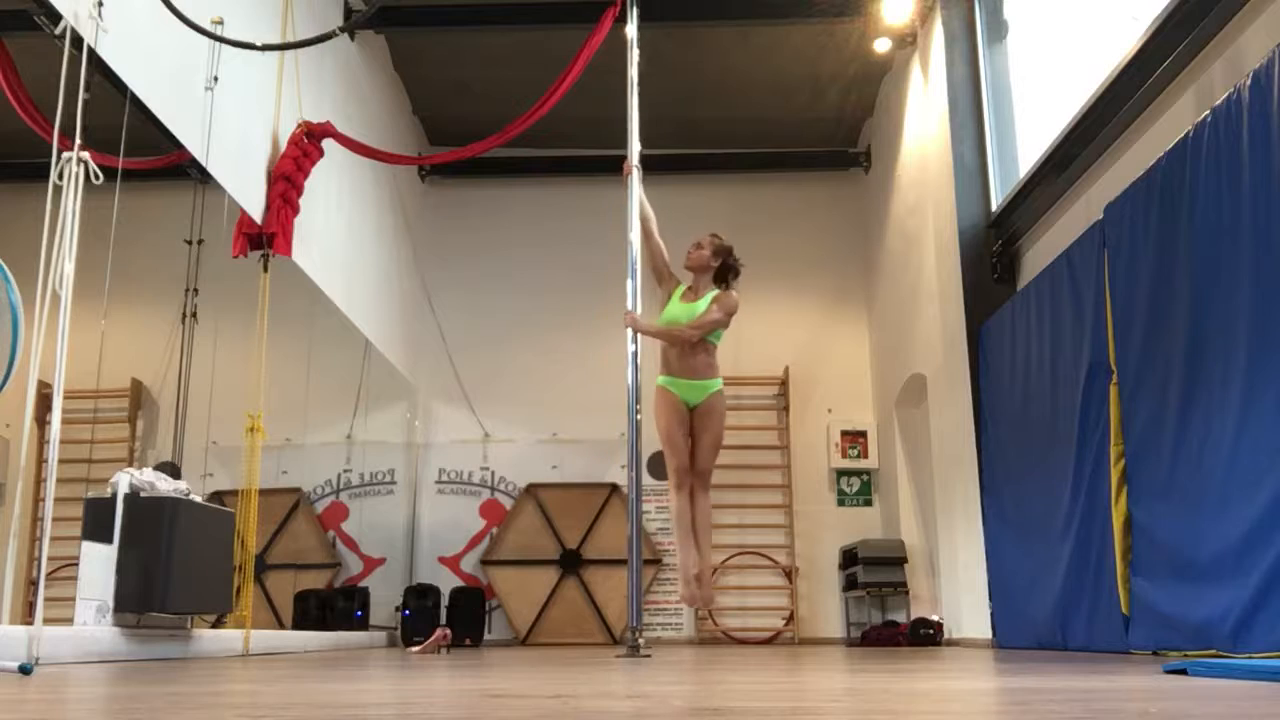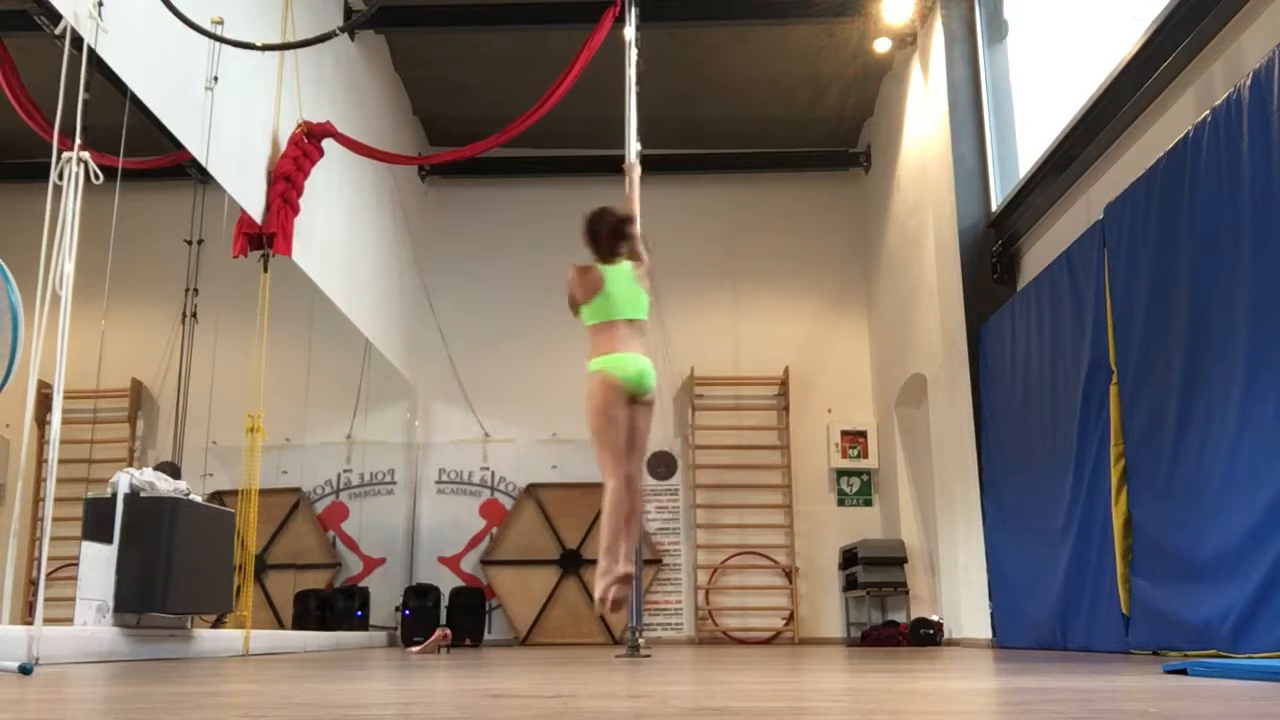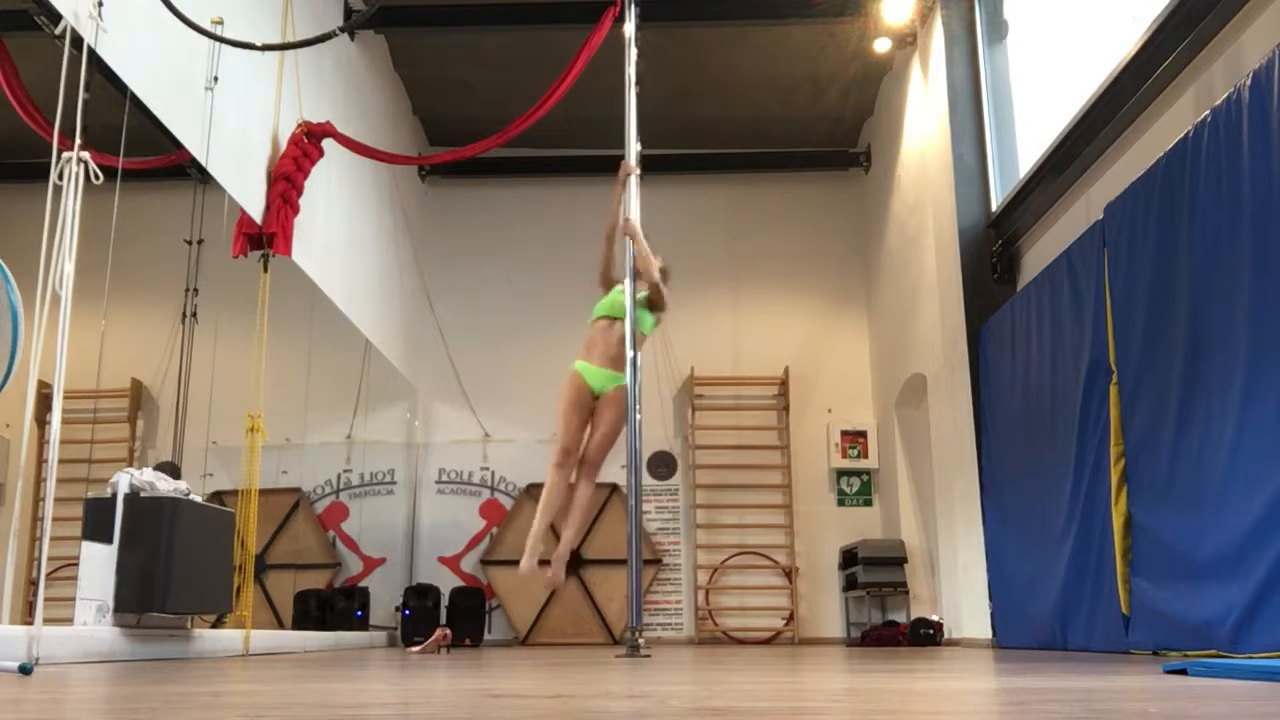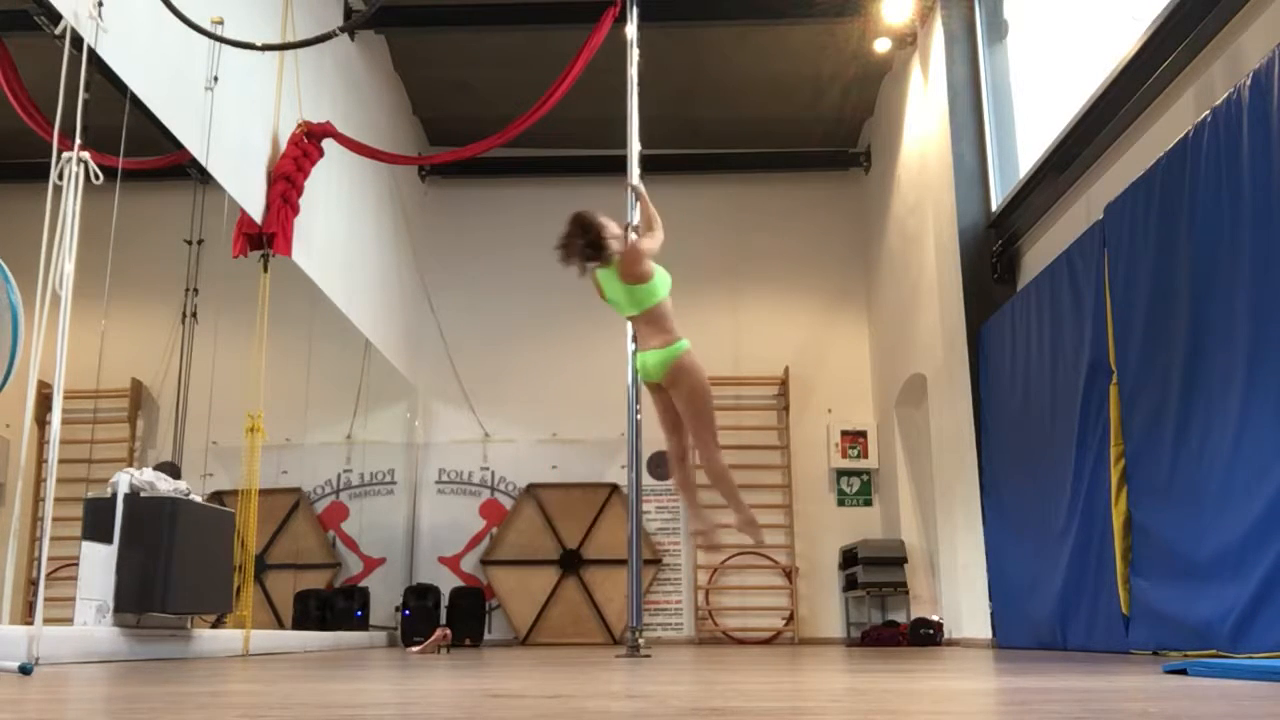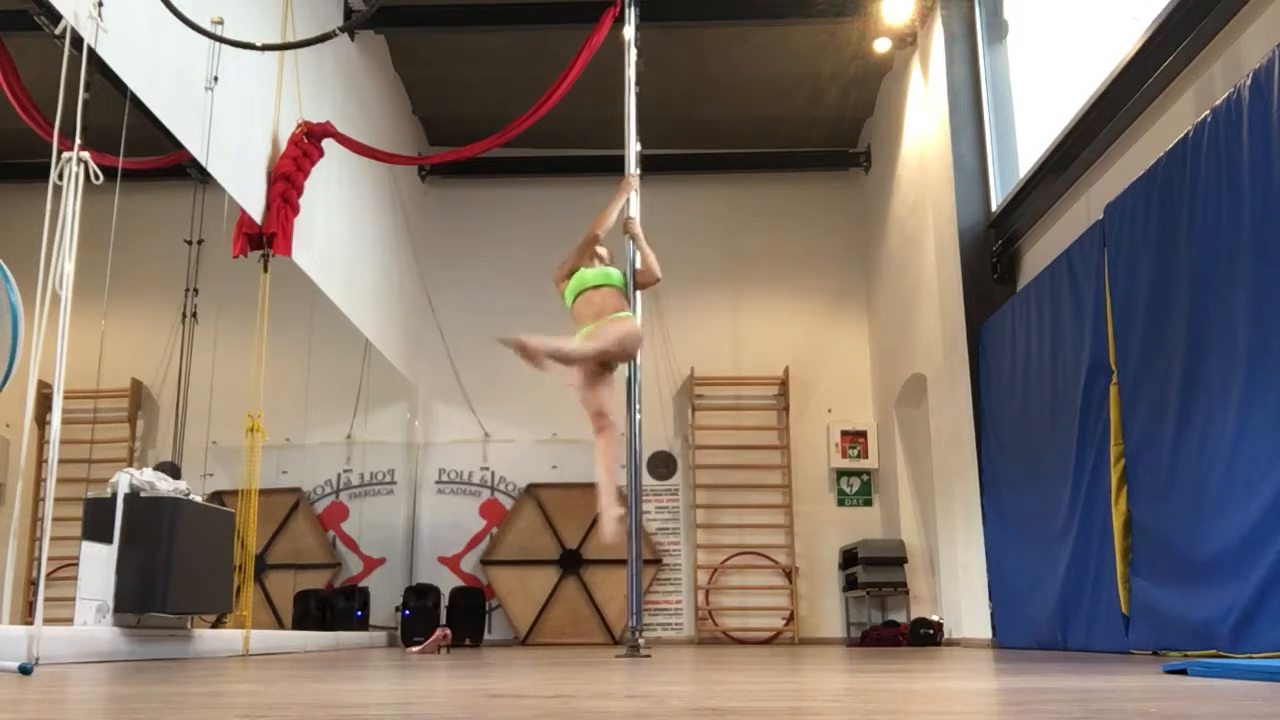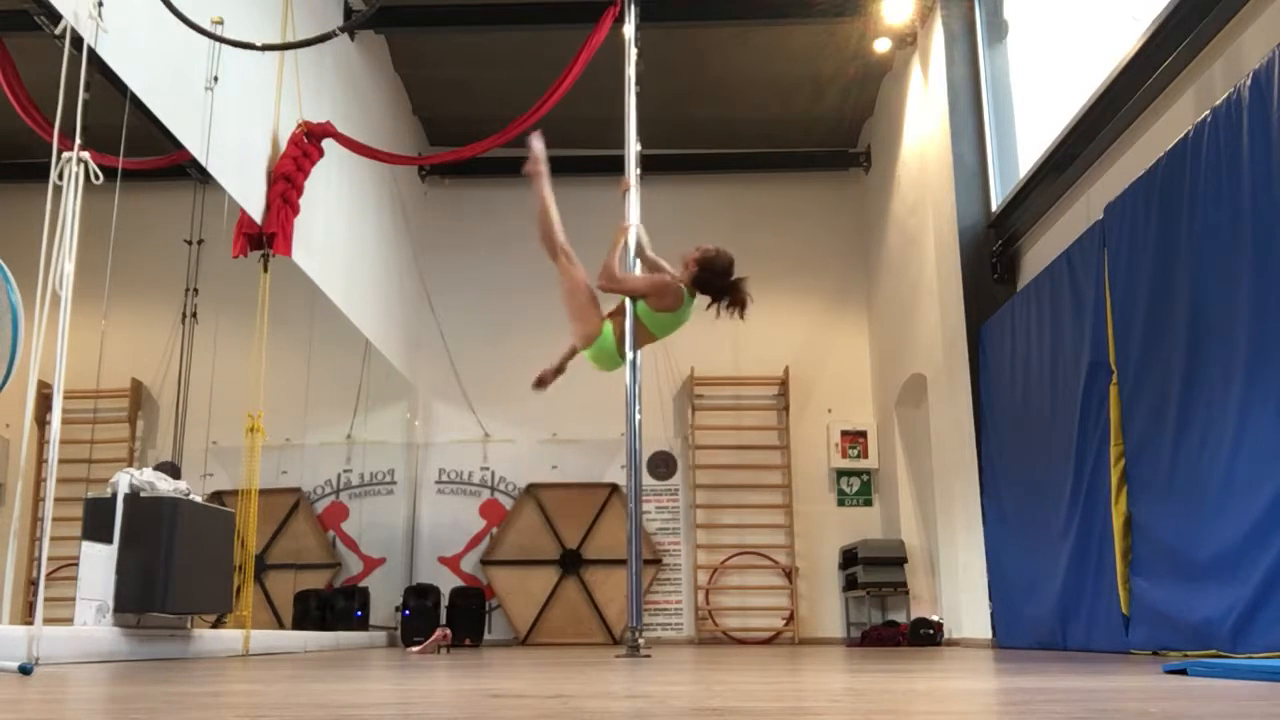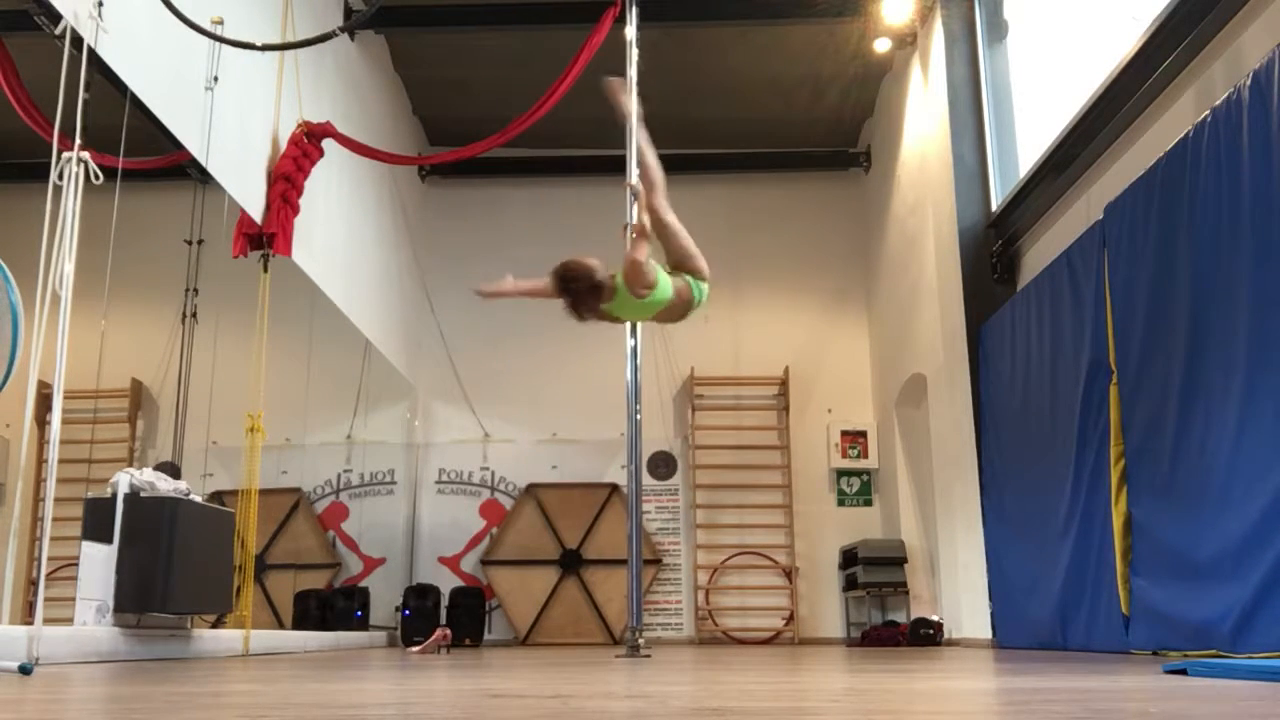
dt=0.7s
person 1, frame 1
left shoulder: (727, 299)
right shoulder: (672, 288)
left elbow: (690, 335)
right elbow: (649, 234)
left wrist: (645, 327)
right wrist: (635, 187)
left hip: (708, 391)
right hip: (671, 389)
left knee: (701, 480)
right knee: (679, 479)
left ankle: (705, 568)
right ankle: (687, 569)
person 1, frame 2
left shoulder: (578, 276)
right shoulder: (639, 267)
right elbow: (635, 239)
left hip: (607, 371)
right hip: (643, 371)
left knee: (614, 472)
right knee: (633, 472)
left ankle: (608, 566)
right ankle: (625, 563)
person 1, frame 3
left shoulder: (655, 304)
right shoulder: (611, 286)
left elbow: (654, 280)
right elbow: (610, 236)
left wrist: (639, 235)
right wrist: (620, 185)
left hip: (619, 386)
right hip: (584, 374)
left knee: (590, 468)
right knee: (563, 458)
left ankle: (564, 551)
right ankle: (535, 542)
person 1, frame 4
left shoulder: (599, 275)
right shoulder: (634, 254)
right elbow: (657, 233)
left wrist: (632, 240)
right wrist: (642, 196)
left hip: (649, 359)
right hip: (673, 355)
left knee: (678, 446)
right knee: (707, 444)
left ankle: (697, 517)
right ankle: (743, 516)
person 1, frame 5
left shoulder: (620, 274)
right shoulder: (568, 273)
left elbow: (653, 274)
right elbow: (595, 233)
left wrist: (637, 236)
right wrist: (623, 193)
left hip: (623, 329)
right hip: (586, 346)
left knee: (597, 341)
right knee: (602, 422)
left ankle: (542, 345)
right ankle: (608, 506)
person 1, frame 6
left shoulder: (667, 286)
right shoulder: (685, 291)
left elbow: (610, 278)
right elbow: (647, 256)
left wrist: (619, 240)
left hip: (602, 346)
right hip: (614, 358)
left knee: (561, 249)
left ankle: (539, 170)
right ankle: (559, 365)
person 1, frame 7
left shoulder: (602, 306)
right shoulder: (634, 272)
right elbow: (645, 231)
right wrist: (642, 198)
right hip: (694, 283)
left knee: (569, 282)
right knee: (656, 202)
